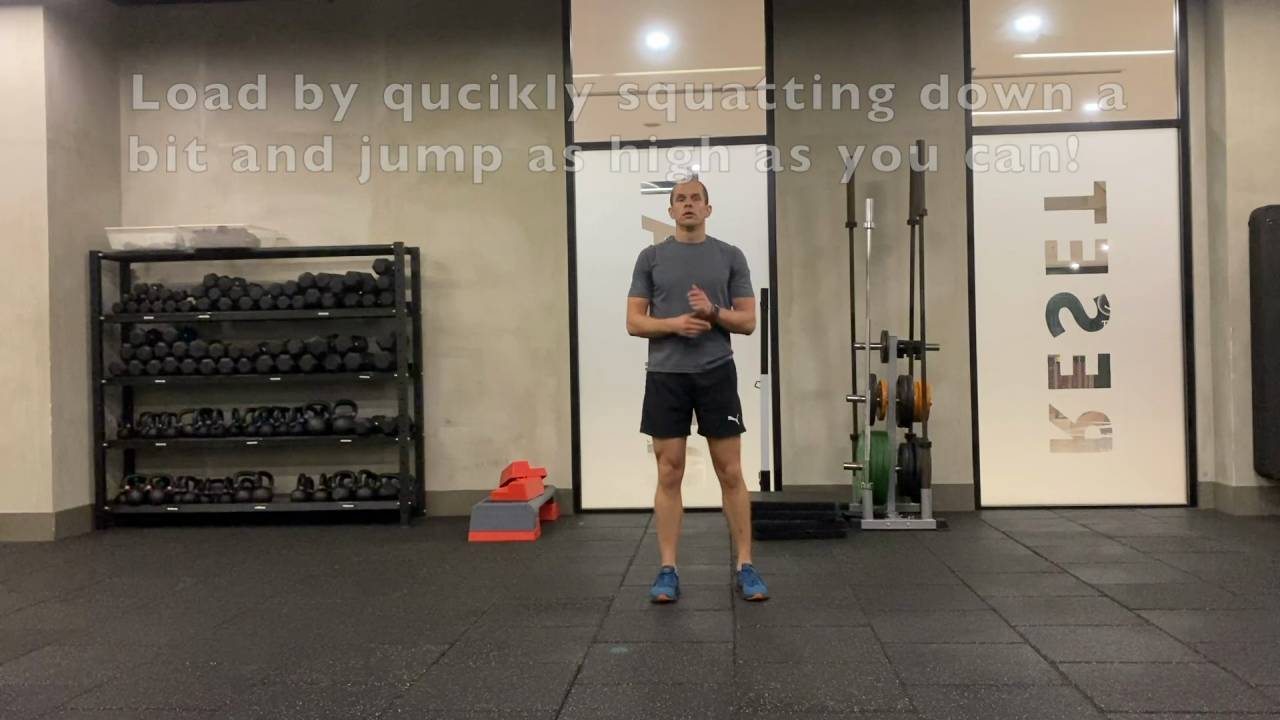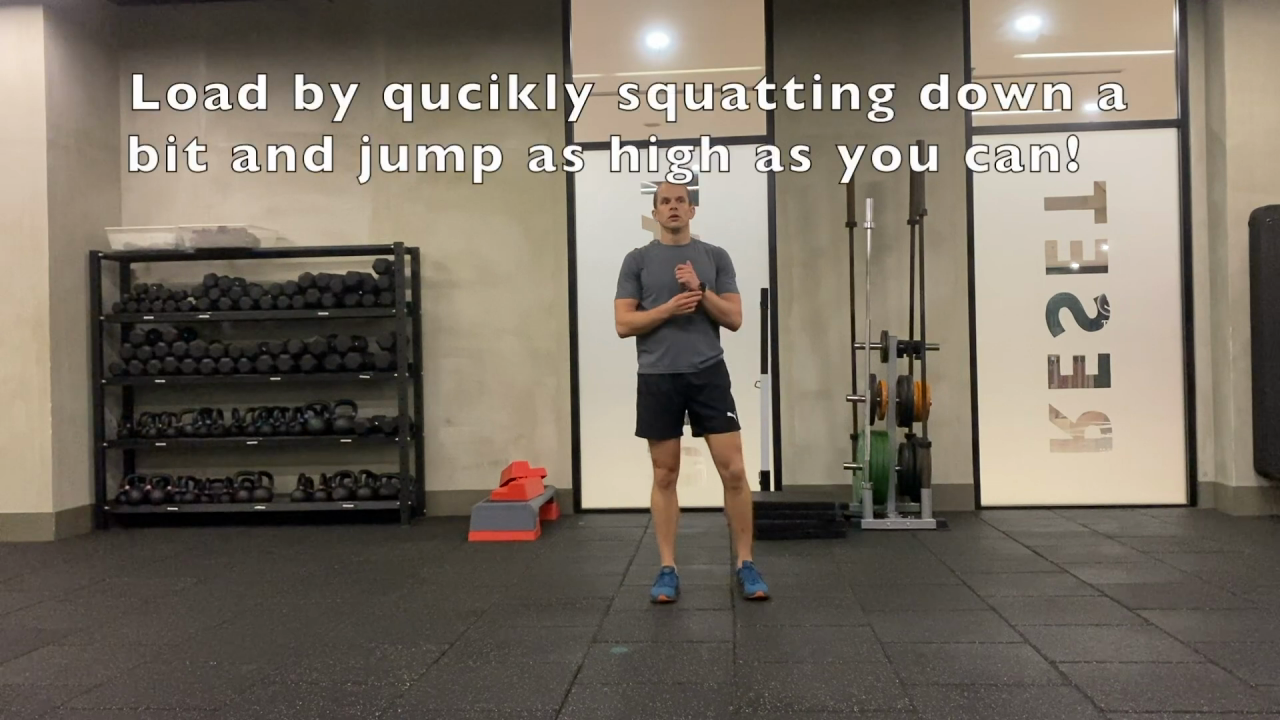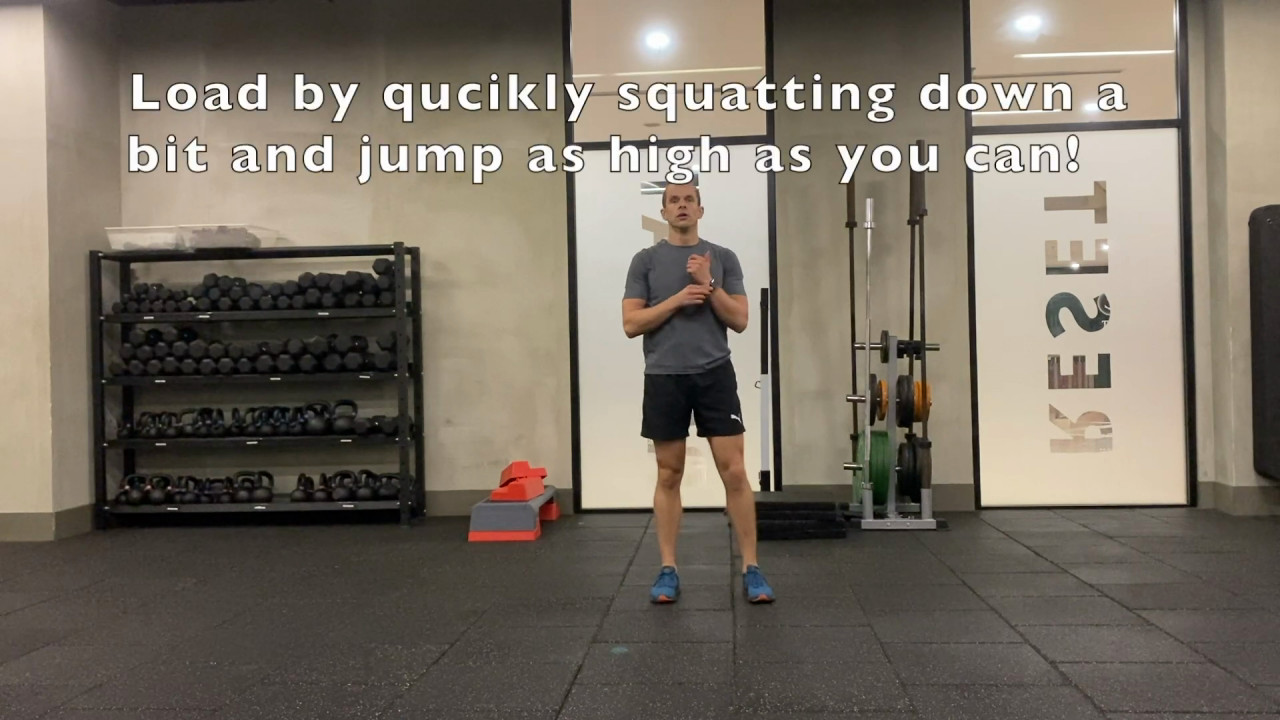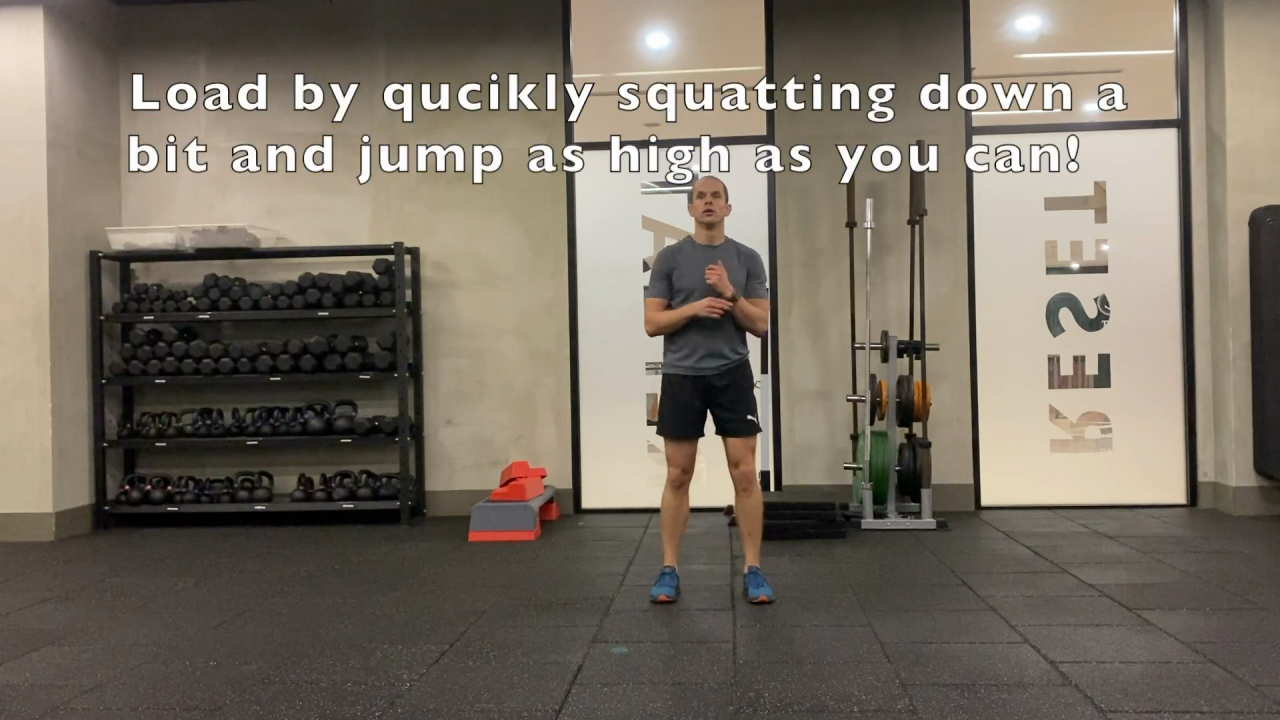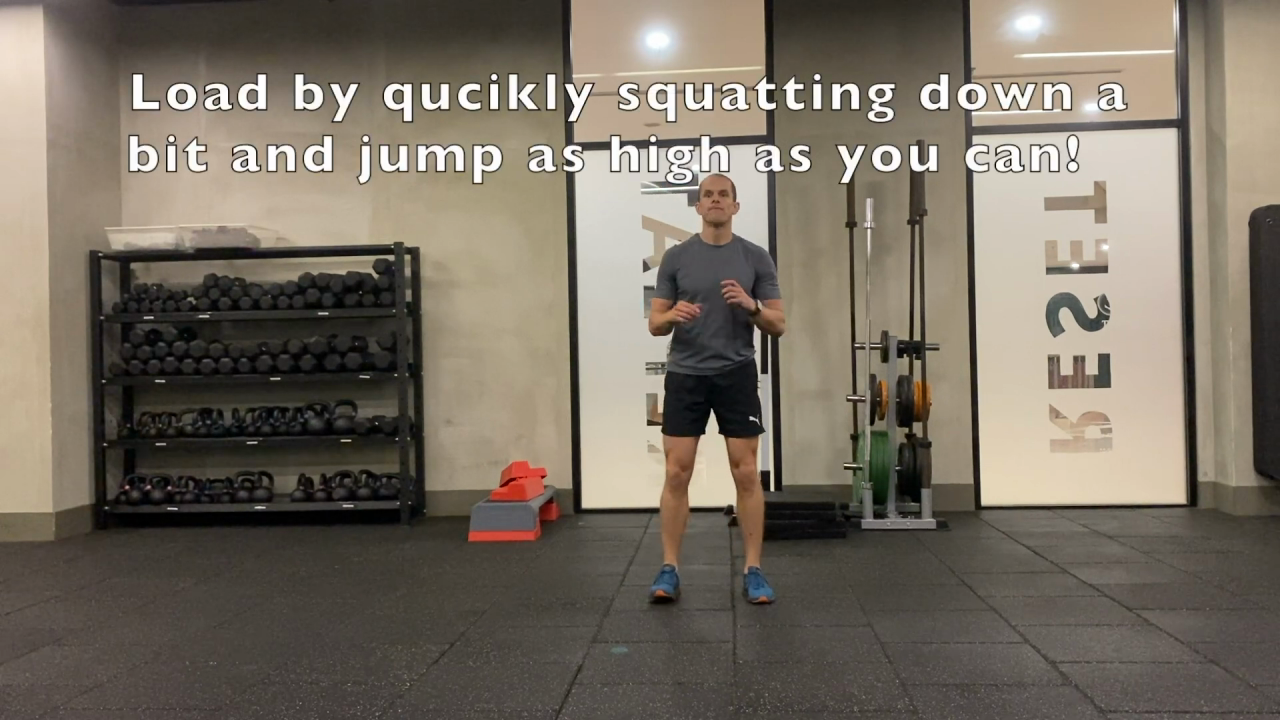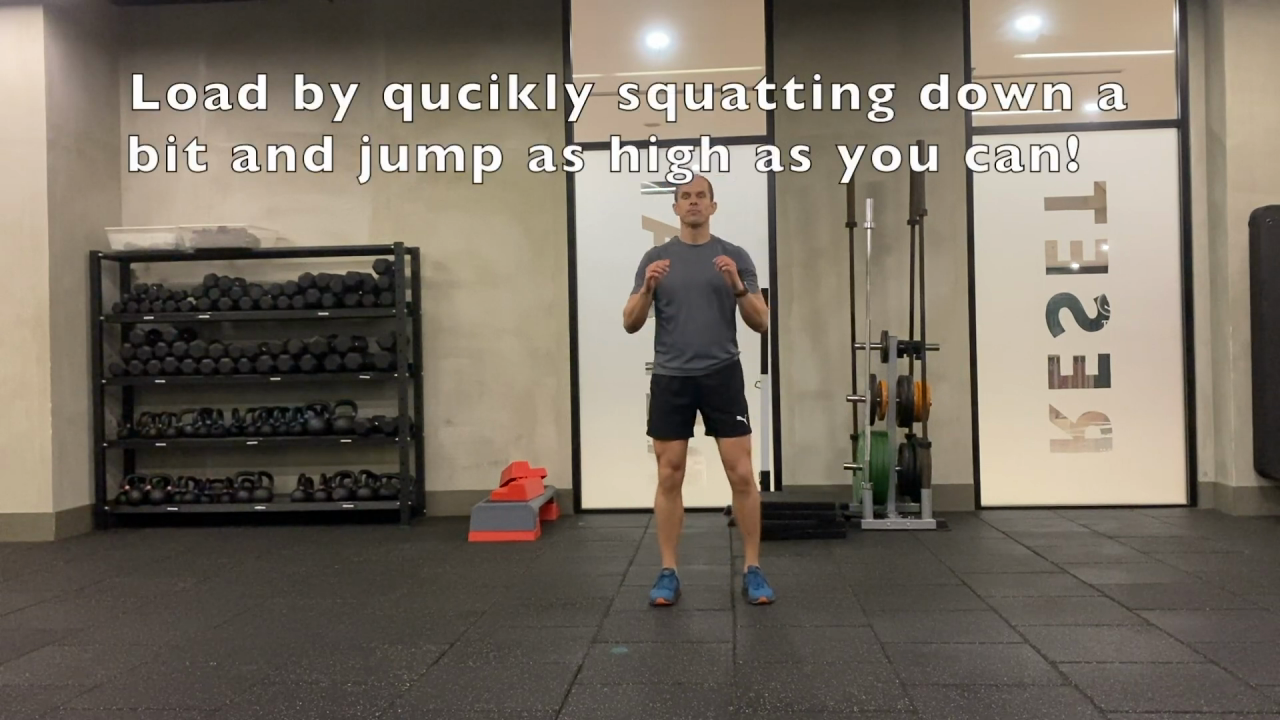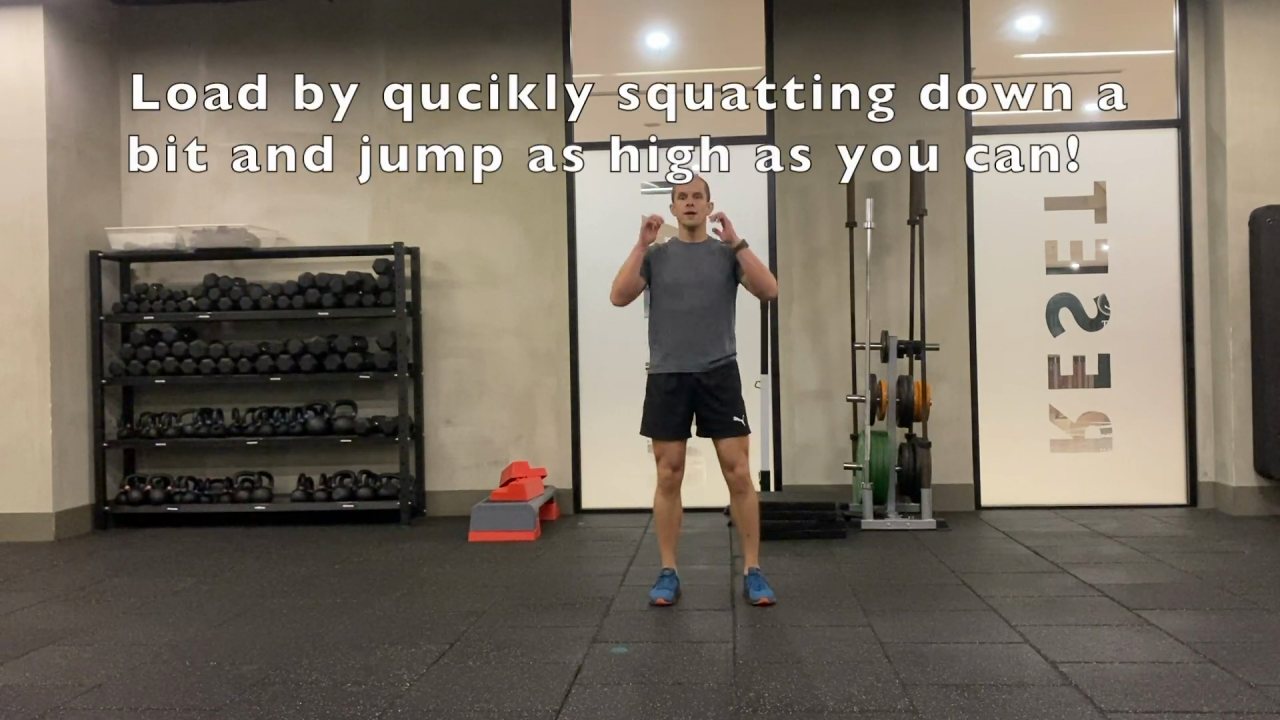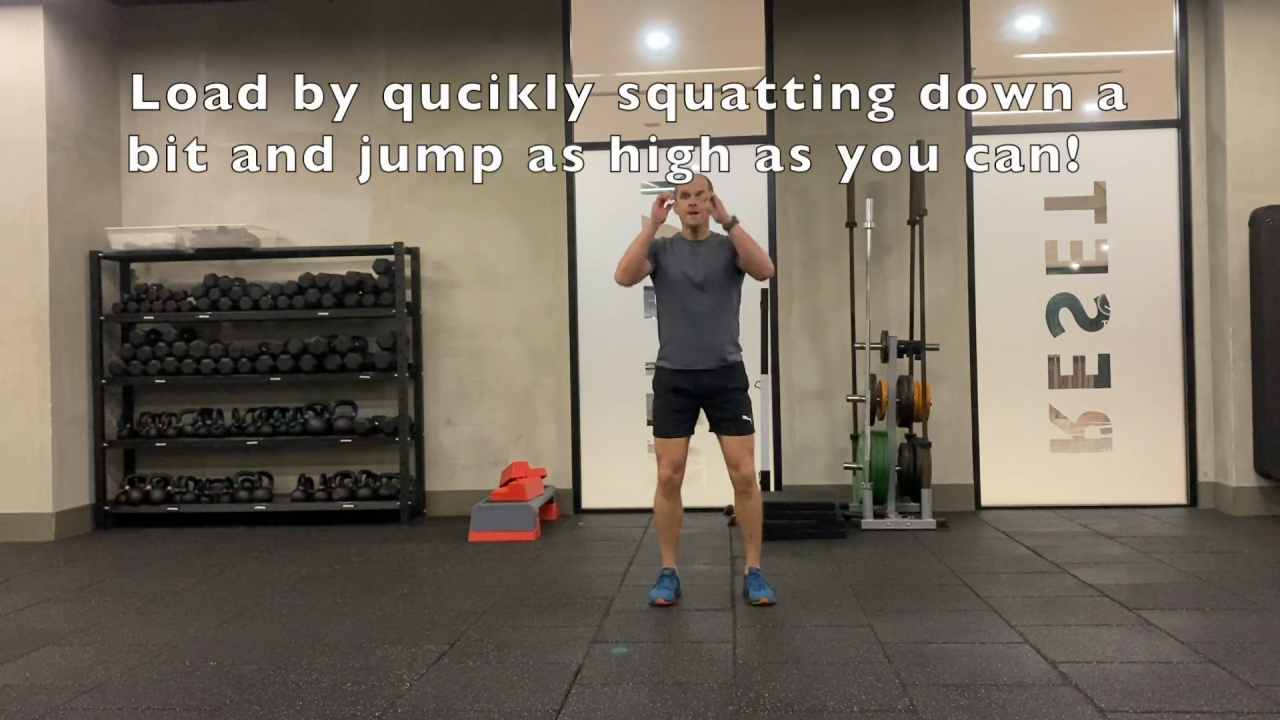
dt=0.3s
person 1, frame 1
left shoulder: (730, 256)
right shoulder: (651, 257)
left elbow: (748, 320)
right elbow: (634, 320)
left wrist: (715, 312)
right wrist: (671, 324)
left hip: (717, 374)
right hip: (666, 375)
left knee: (730, 473)
right knee: (669, 475)
left ankle: (744, 566)
right ankle: (668, 569)
person 1, frame 2
left shoulder: (715, 257)
right shoulder: (637, 260)
left elbow: (734, 318)
right elbow: (624, 324)
left wrist: (698, 289)
right wrist: (669, 306)
left hip: (708, 374)
right hip: (658, 378)
left knee: (733, 471)
right knee: (664, 476)
left ankle: (745, 564)
right ankle: (668, 569)
person 1, frame 3
left shoulder: (723, 258)
right shoulder: (645, 260)
left elbow: (739, 320)
right elbow: (632, 323)
left wrist: (708, 284)
right wrist: (678, 297)
left hip: (715, 374)
right hip: (664, 378)
left knee: (734, 473)
right knee: (668, 476)
left ankle: (751, 568)
right ankle: (668, 569)
person 1, frame 4
left shoulder: (748, 258)
right shoulder: (669, 258)
left elbow: (761, 324)
right elbow: (652, 323)
left wrist: (730, 293)
right wrist: (692, 308)
left hip: (733, 376)
right hip: (682, 377)
left knee: (745, 474)
right knee: (678, 477)
left ankle: (752, 569)
right ankle: (669, 569)
person 1, frame 5
left shoulder: (756, 257)
right shoulder: (676, 257)
left elbow: (778, 325)
right elbow: (654, 323)
left wrist: (750, 305)
right wrist: (673, 315)
left hip: (737, 375)
right hip: (685, 376)
left knee: (747, 475)
right knee: (677, 475)
left ankle: (752, 570)
right ankle: (669, 569)
person 1, frame 6
left shoulder: (735, 256)
right shoulder: (655, 258)
left elbow: (761, 322)
right elbow: (630, 324)
left wrist: (737, 285)
right wrist: (647, 288)
left hip: (723, 375)
right hip: (671, 378)
left knee: (741, 475)
right knee: (669, 478)
left ankle: (752, 569)
right ankle: (668, 572)
person 1, frame 7
left shoulder: (729, 251)
right shoulder: (654, 255)
left elbow: (769, 290)
right elbow: (619, 297)
left wrist: (736, 241)
right wrist: (642, 243)
left hip: (719, 374)
right hip: (667, 377)
left knee: (739, 476)
right knee: (668, 478)
left ankle: (753, 571)
right ankle: (668, 572)
person 1, frame 8
left shoulder: (732, 245)
right shoulder: (659, 247)
left elbow: (764, 270)
right elbow: (623, 277)
left wrist: (730, 221)
right wrist: (651, 225)
left hip: (727, 377)
right hip: (673, 380)
left knee: (744, 476)
right knee: (669, 479)
left ankle: (754, 571)
right ankle: (668, 572)
